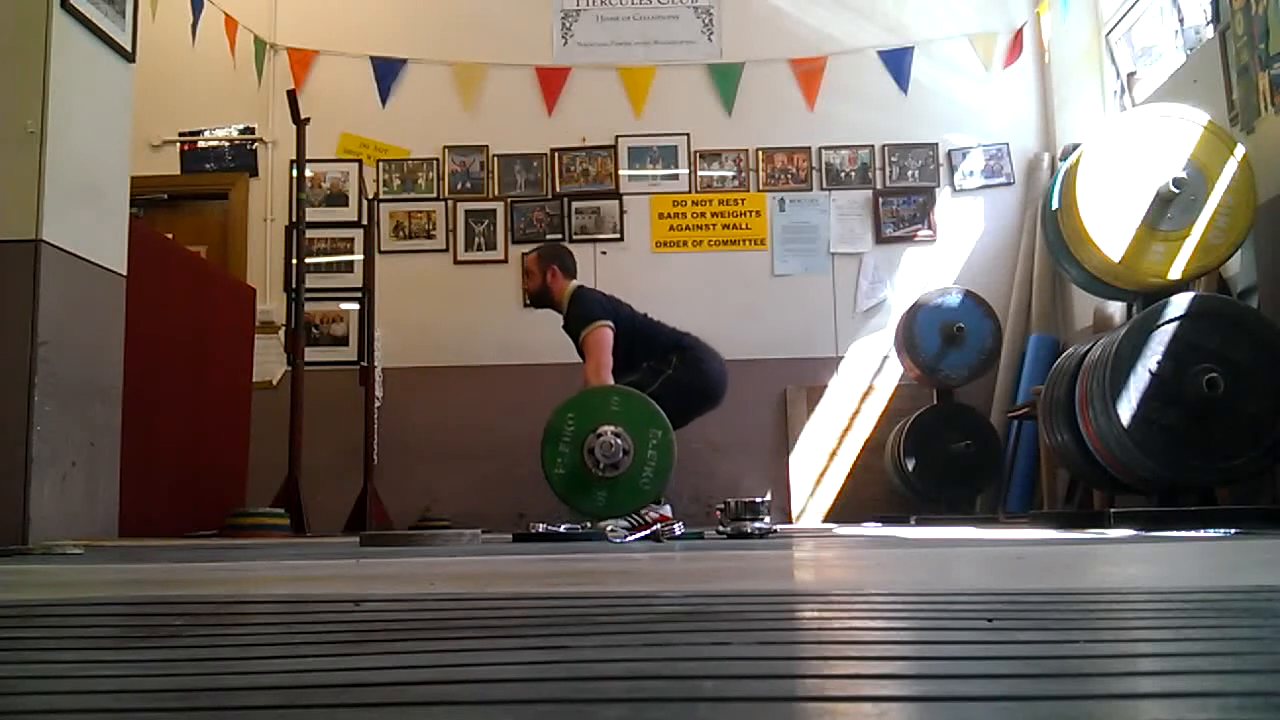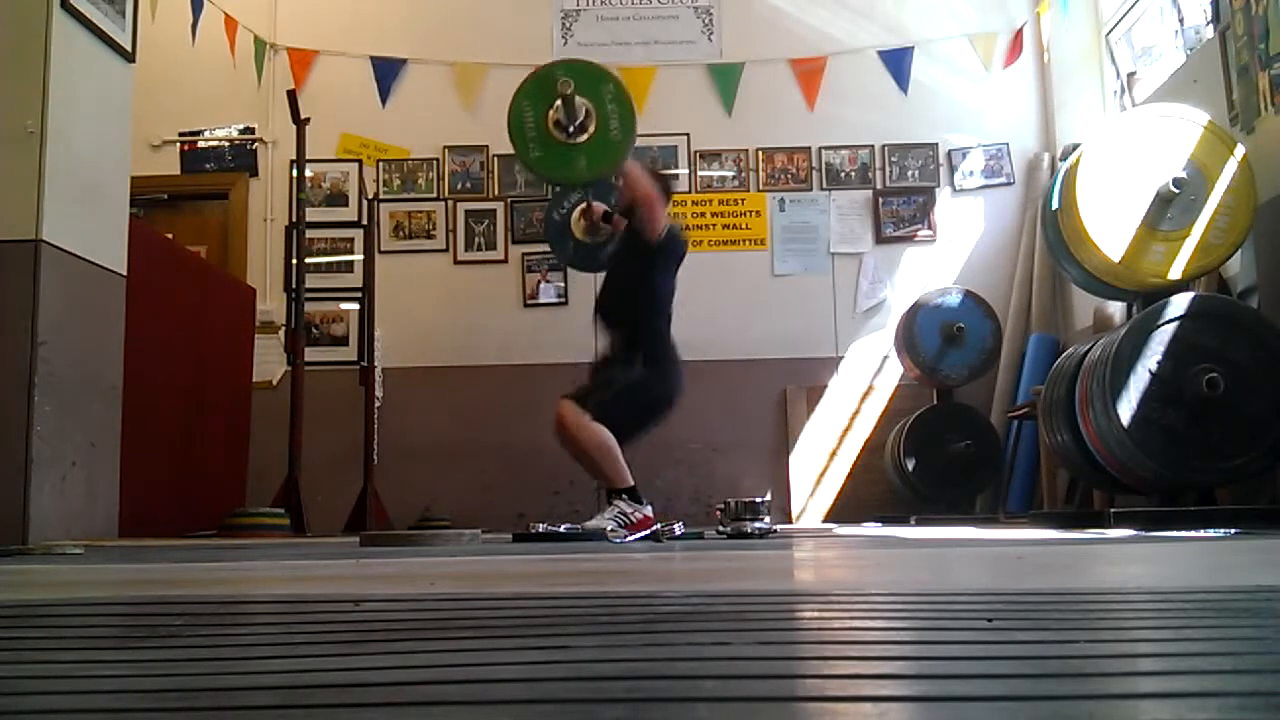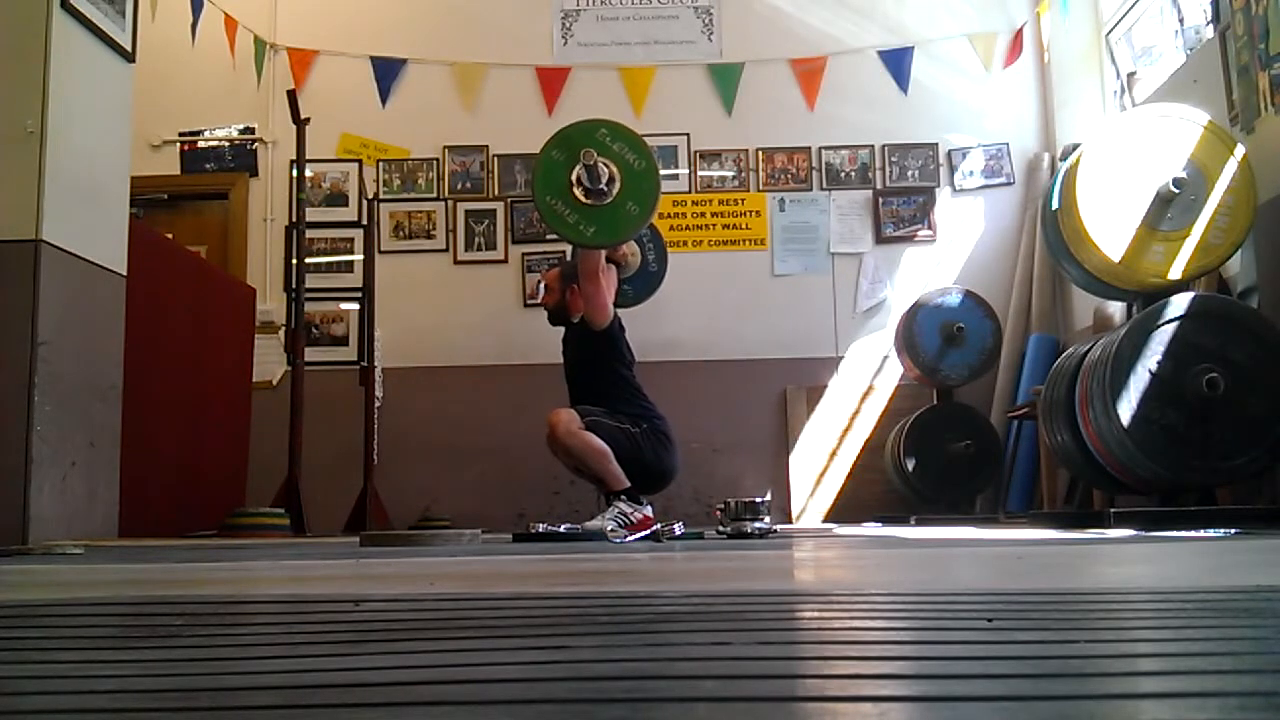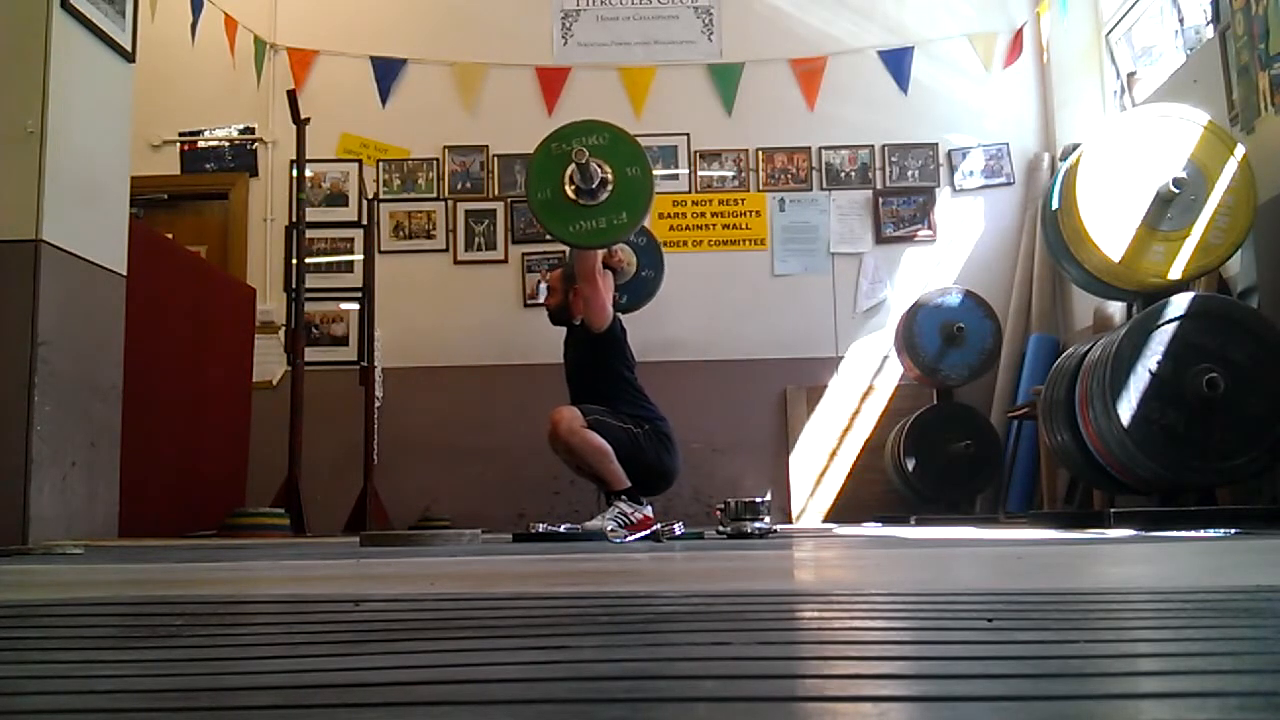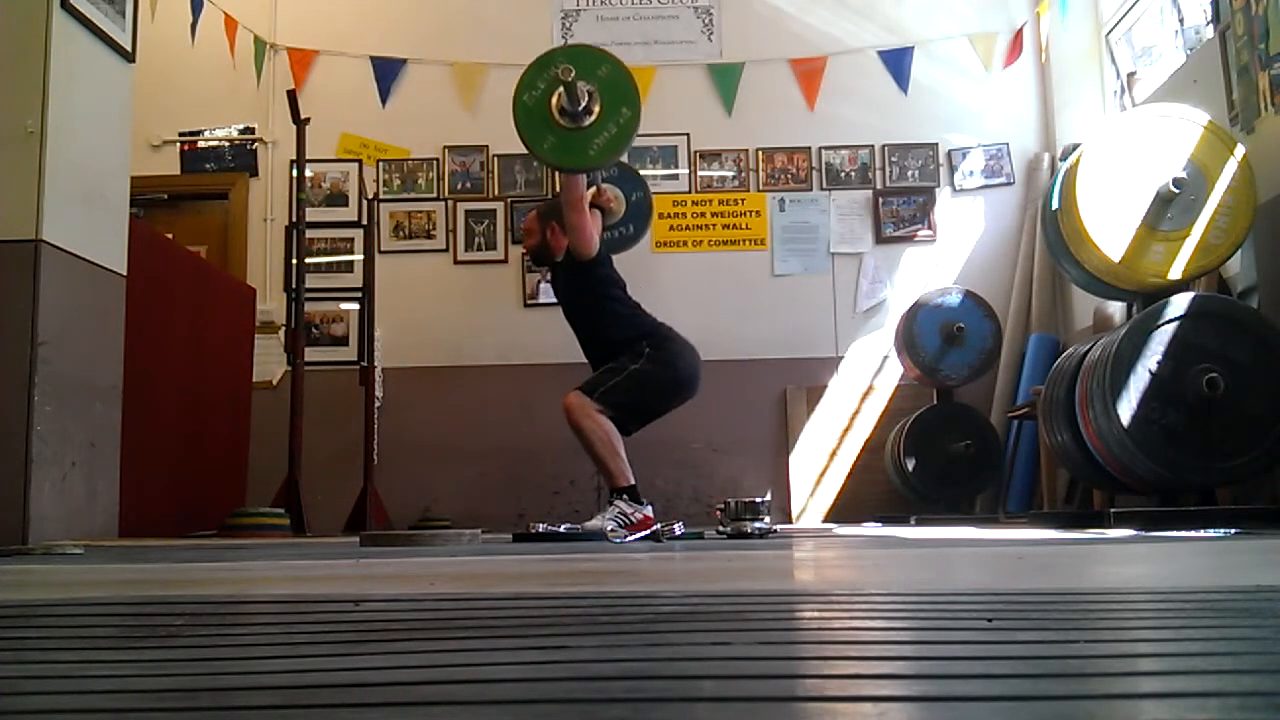
dt=1s
person 1, frame 1
left shoulder: (585, 306)
right shoulder: (584, 305)
left elbow: (599, 371)
right elbow: (600, 373)
left hip: (692, 368)
right hip: (698, 371)
left ankle: (651, 505)
right ankle: (649, 503)
person 1, frame 2
left shoulder: (658, 236)
right shoulder: (642, 237)
left elbow: (640, 189)
right wrist: (603, 214)
left hip: (649, 364)
right hip: (635, 358)
left knee: (571, 416)
right knee: (581, 420)
left ankle: (632, 504)
right ankle: (625, 501)
person 1, frame 3
left shoulder: (596, 326)
right shoulder: (581, 329)
left elbow: (593, 275)
right elbow: (604, 280)
left hip: (651, 449)
right hip: (640, 450)
left knee: (562, 423)
right knee: (559, 438)
left ankle: (631, 505)
right ankle: (626, 503)
person 1, frame 4
left shoulder: (598, 329)
right shoulder: (581, 331)
left elbow: (589, 278)
right elbow: (599, 280)
right wrist: (608, 265)
left hip: (653, 449)
right hip: (642, 453)
left knee: (565, 421)
right knee: (562, 437)
left ankle: (631, 505)
right ankle: (626, 502)
person 1, frame 5
left shoulder: (581, 258)
right shoulder: (566, 266)
left elbow: (574, 204)
right elbow: (585, 212)
right wrist: (597, 205)
left hip: (664, 358)
right hip: (663, 363)
left knee: (580, 406)
right knee: (594, 418)
left ankle: (632, 506)
right ankle: (629, 504)
